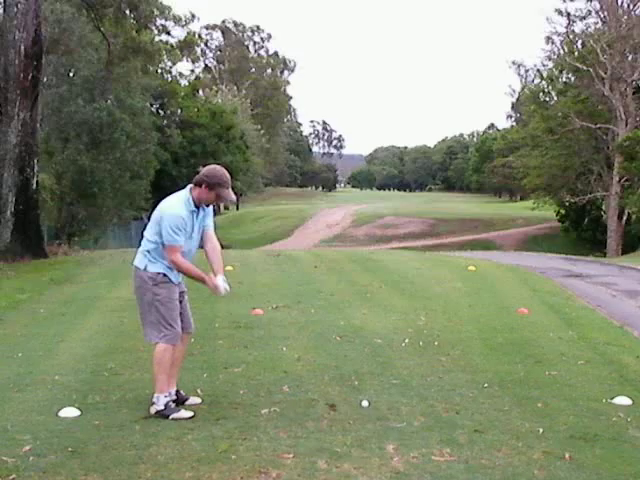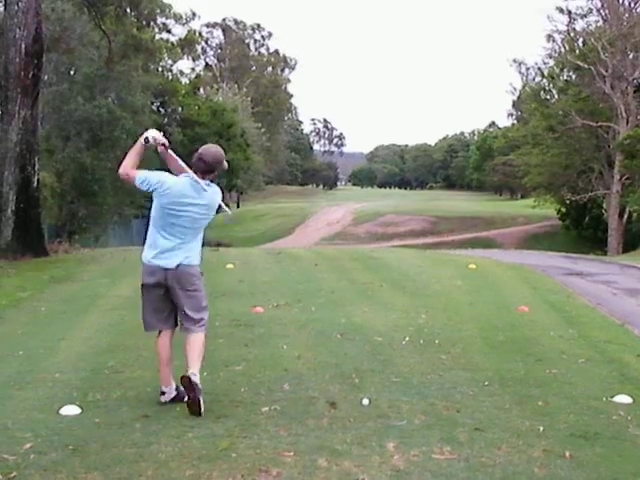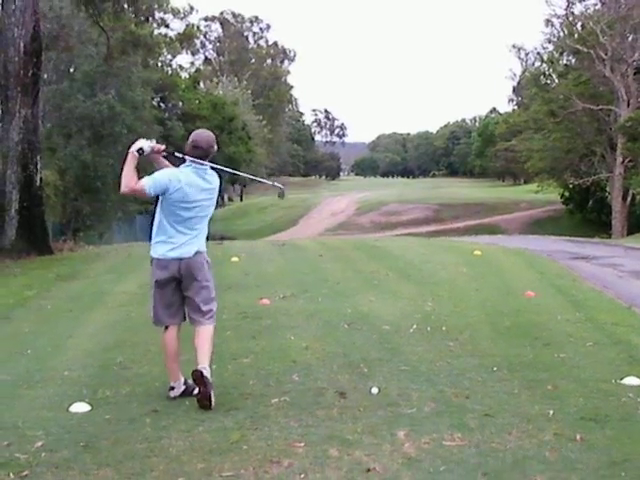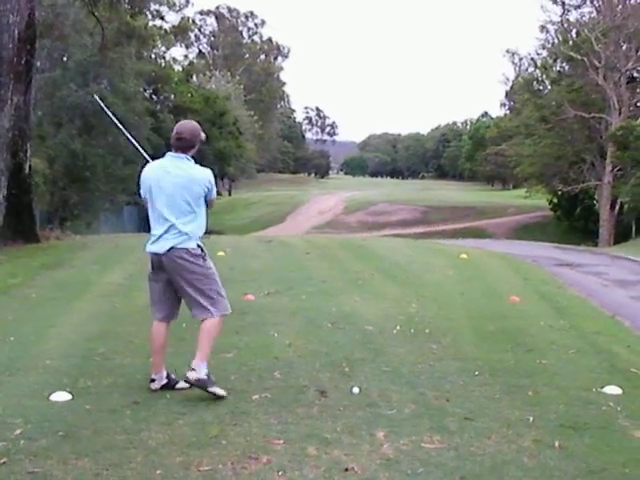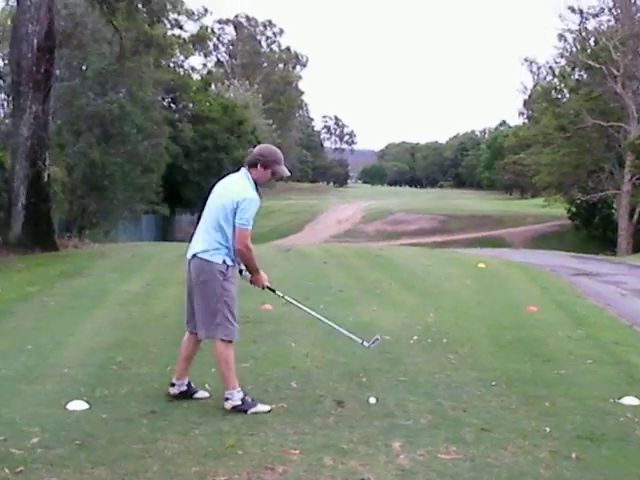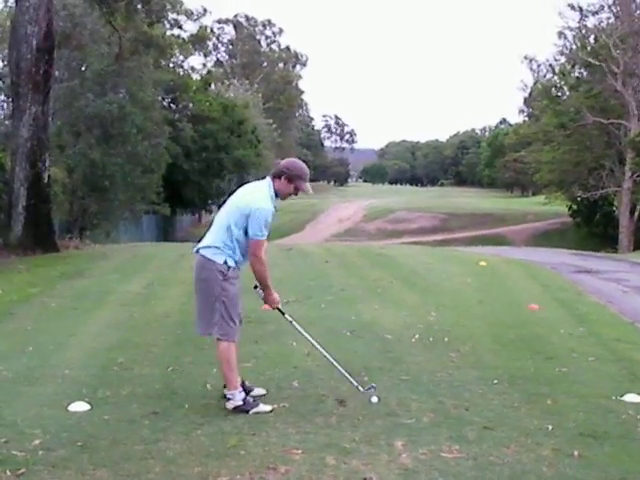
dt=0.5s
person 1, frame 1
left shoulder: (203, 207)
right shoulder: (176, 213)
left elbow: (210, 241)
right elbow: (175, 259)
left wrist: (219, 275)
right wrist: (207, 280)
left hip: (169, 276)
right hip: (154, 275)
left knee: (182, 332)
right knee: (167, 335)
left ankle: (170, 391)
right ankle: (160, 401)
person 1, frame 2
left shoulder: (165, 183)
right shoulder: (214, 196)
left elbow: (125, 172)
left wrist: (144, 140)
right wrist: (168, 154)
left hip: (154, 267)
right hip: (186, 269)
left knee: (164, 327)
right knee: (196, 326)
left ankle: (169, 388)
right ankle: (193, 375)
person 1, frame 3
left shoulder: (170, 179)
right shoulder: (213, 179)
left elbow: (128, 187)
left wrist: (134, 153)
right wrist: (158, 160)
left hip: (163, 259)
right hip: (195, 259)
left knee: (171, 322)
right knee: (204, 318)
left ankle: (176, 383)
right ankle: (203, 369)
person 1, frame 4
left shoulder: (150, 170)
right shoulder: (203, 175)
left hip: (157, 251)
right hip: (187, 251)
left knee: (162, 315)
right knee: (214, 309)
left ankle: (158, 376)
right ankle: (199, 369)
person 1, frame 5
left shoulder: (228, 181)
right shoulder: (248, 195)
right elbow: (242, 245)
left wrist: (248, 269)
right wrist: (256, 273)
left hip: (199, 257)
right hip: (215, 264)
left knee: (198, 327)
right knee: (223, 331)
left ankle: (179, 383)
right ankle: (234, 396)
person 1, frame 6
left shoulder: (256, 188)
right shoulder: (263, 205)
right elbow: (256, 256)
right wrist: (269, 291)
left hip: (215, 260)
right hip: (218, 264)
left knee: (229, 327)
right knee: (226, 331)
left ankle: (234, 384)
right ankle: (235, 396)
